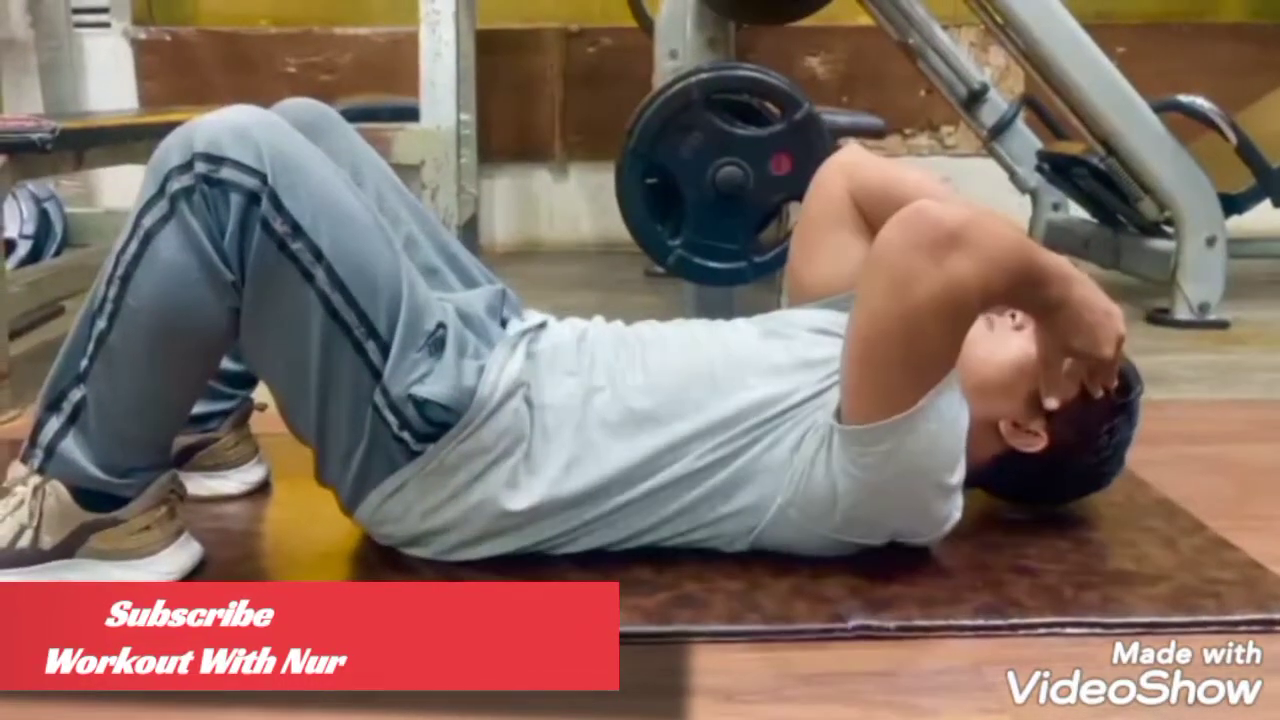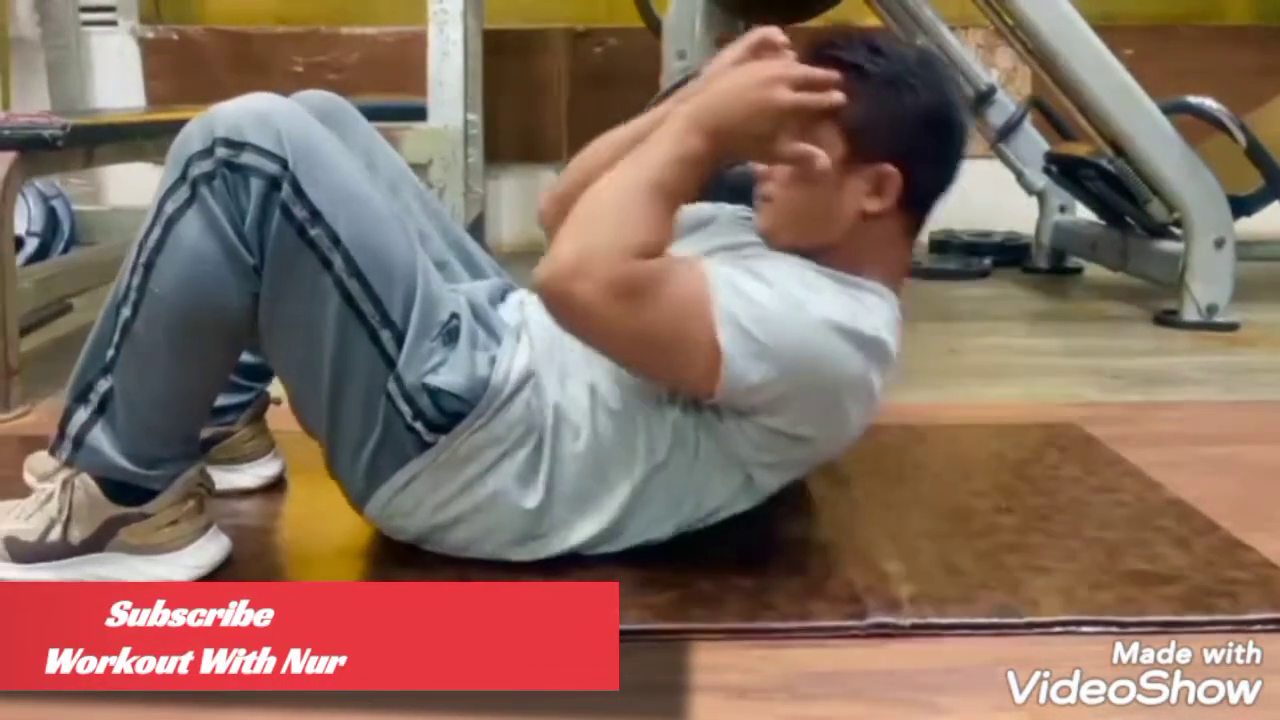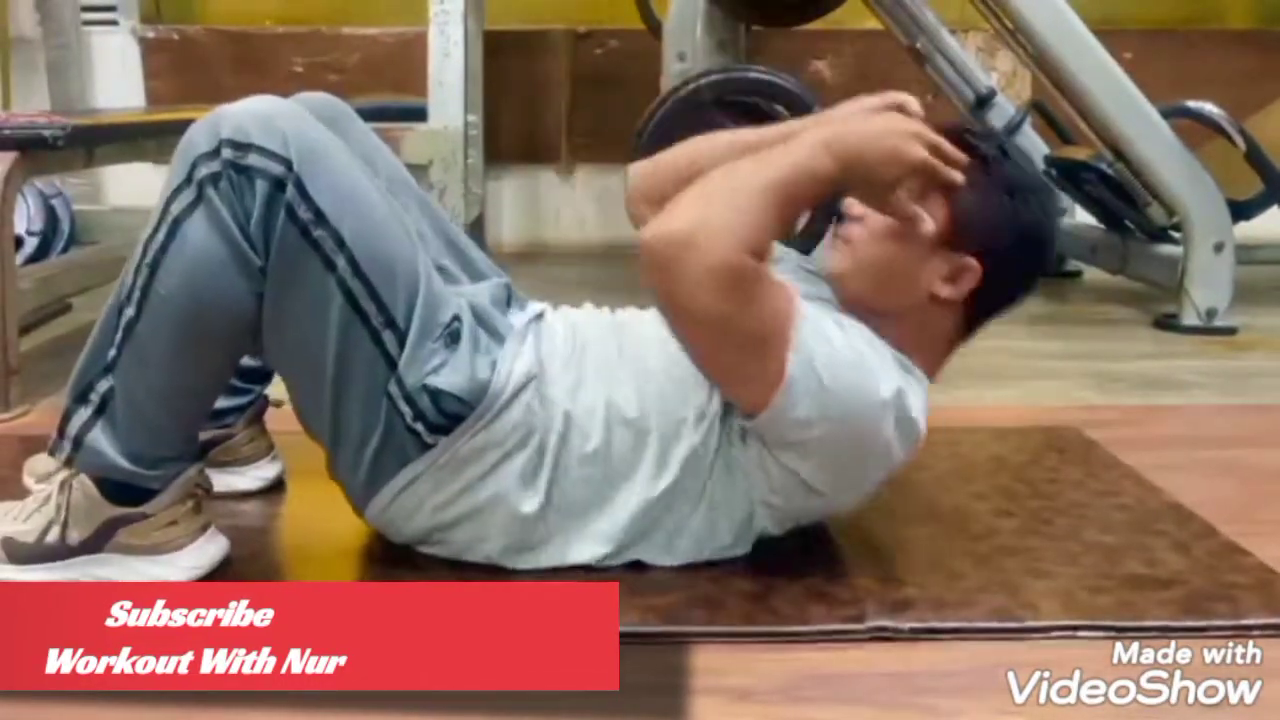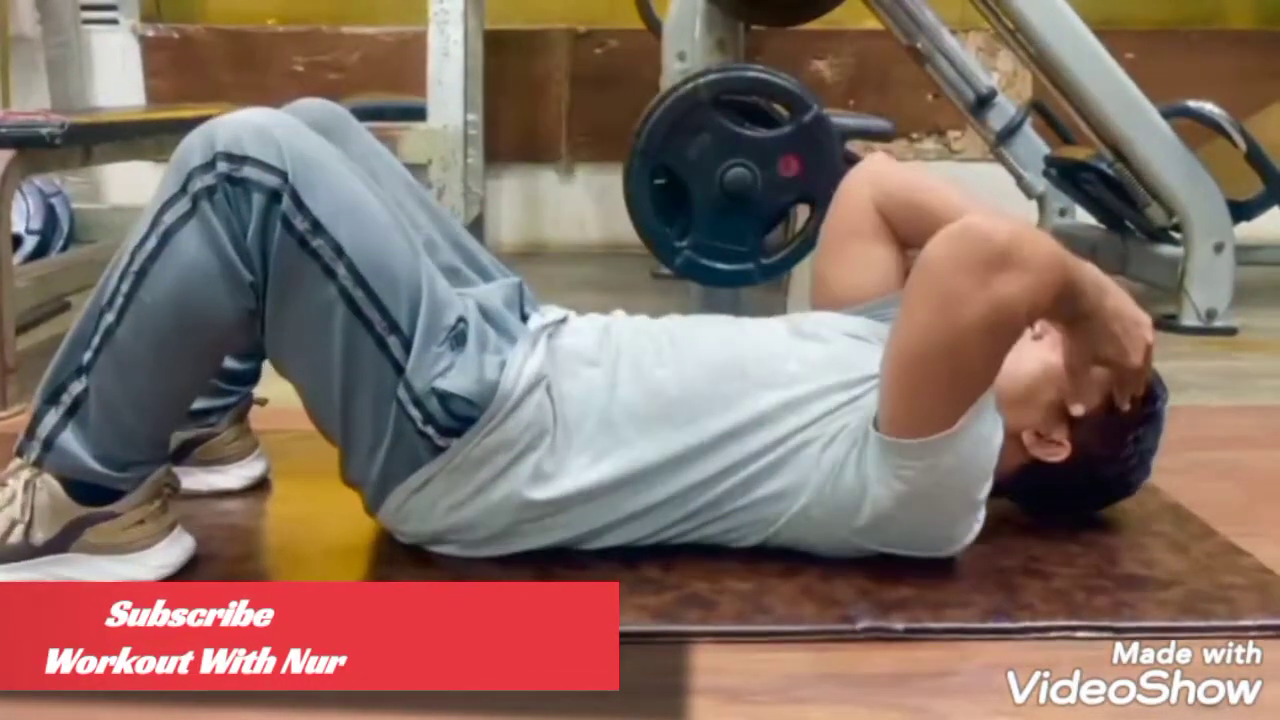
dt=0.5s
person 1, frame 1
left shoulder: (896, 476)
right shoulder: (860, 359)
left elbow: (939, 244)
right elbow: (847, 178)
left wrist: (1060, 289)
right wrist: (1027, 263)
left hip: (451, 445)
right hip: (503, 353)
left knee: (222, 166)
right knee: (295, 130)
left ankle: (92, 500)
right ankle: (195, 426)
person 1, frame 2
left shoulder: (828, 337)
right shoulder: (797, 247)
left elbow: (579, 278)
right elbow: (572, 211)
left wrist: (701, 123)
right wrist: (709, 108)
left hip: (456, 448)
right hip: (502, 370)
left knee: (243, 151)
right knee: (312, 122)
left ankle: (118, 498)
right ankle: (210, 425)
person 1, frame 3
left shoulder: (865, 399)
right shoulder: (841, 305)
left elbow: (677, 249)
right elbow: (650, 191)
left wrist: (825, 150)
right wrist: (817, 139)
left hip: (460, 445)
right hip: (510, 355)
left knee: (246, 154)
right knee: (309, 124)
left ankle: (119, 500)
right ankle: (206, 423)
person 1, frame 4
left shoulder: (926, 482)
right shoulder: (894, 358)
left elbow: (988, 258)
right elbow: (871, 188)
left wrist: (1089, 296)
right wrist: (1075, 288)
left hip: (471, 443)
right hip: (522, 355)
left knee: (243, 167)
right knee: (306, 130)
right ankle: (195, 424)
